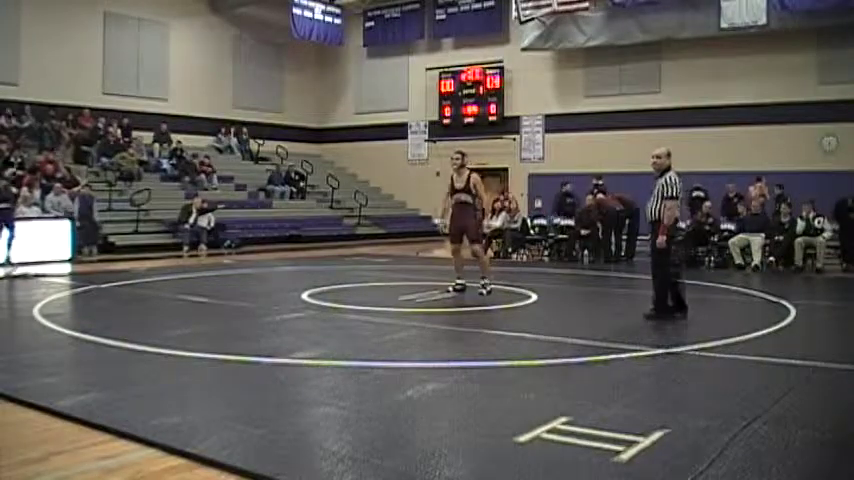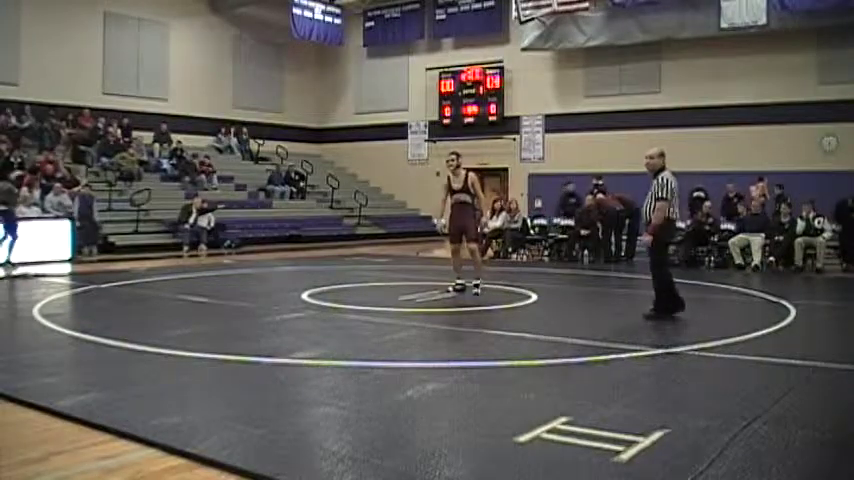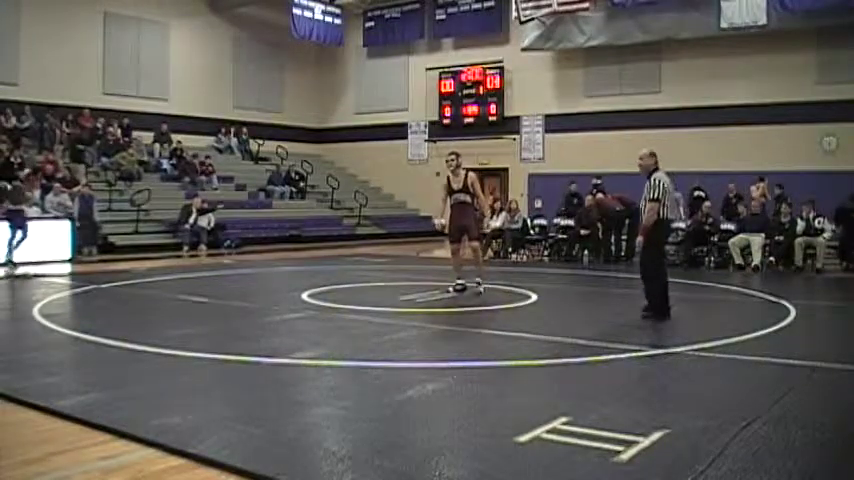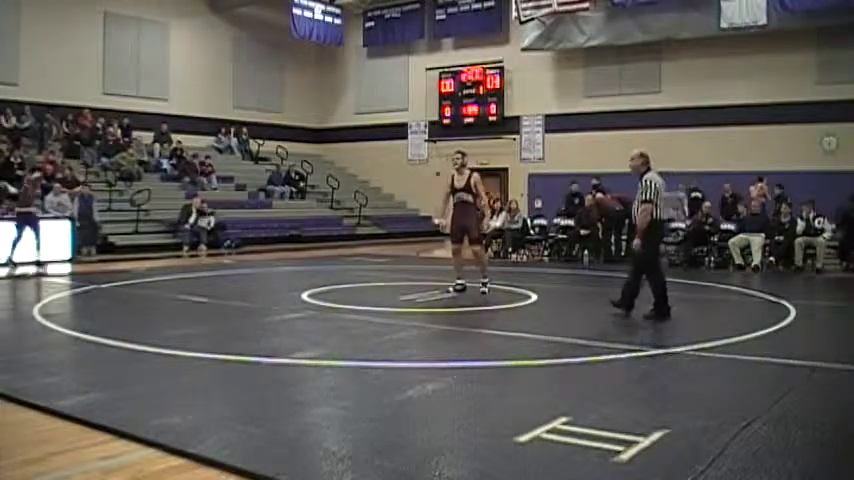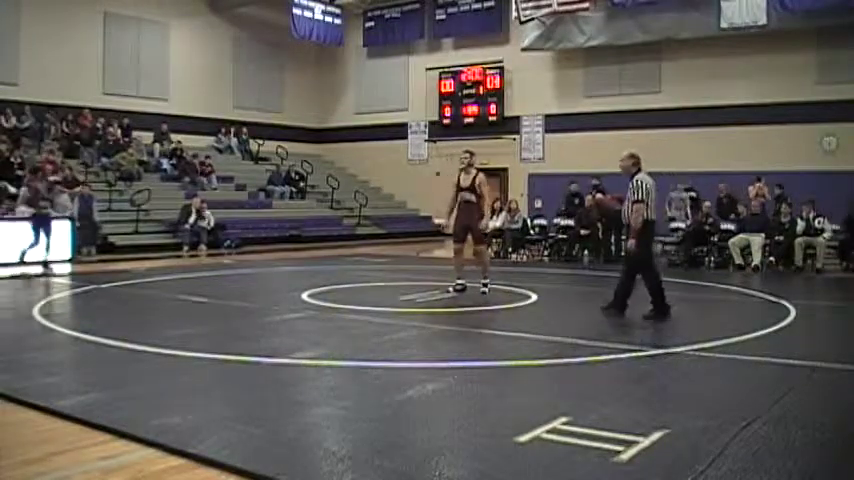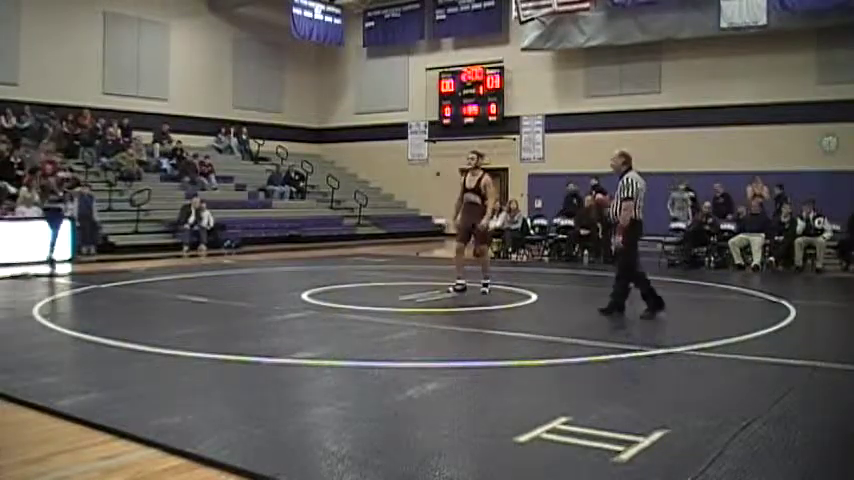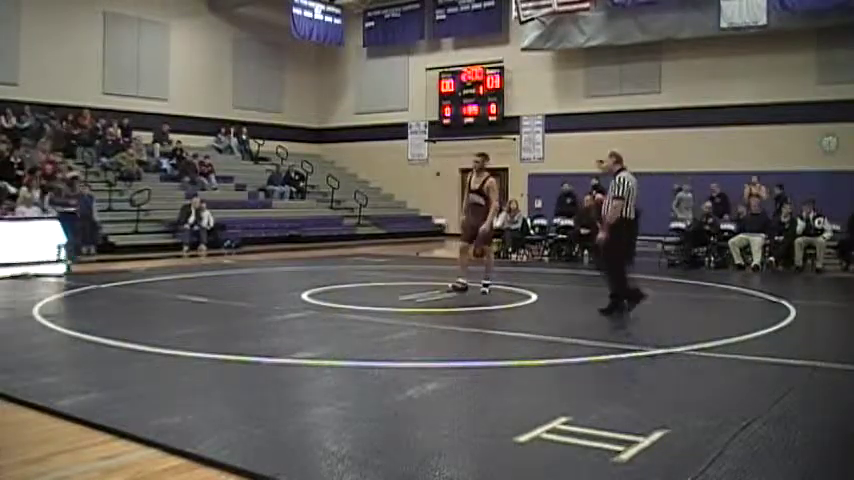
dt=0.2s
person 1, frame 1
left shoulder: (669, 179)
right shoulder: (662, 178)
left elbow: (671, 208)
left wrist: (663, 233)
left hip: (663, 229)
right hip: (661, 229)
left knee: (660, 270)
right knee: (668, 270)
left ankle: (661, 309)
right ankle: (679, 306)
person 1, frame 2
left shoulder: (663, 179)
right shoulder: (660, 178)
left elbow: (661, 209)
left wrist: (649, 232)
left hip: (659, 229)
right hip: (659, 228)
left knee: (659, 269)
right knee: (661, 268)
left ankle: (662, 308)
right ankle: (674, 302)
person 1, frame 3
left shoulder: (655, 180)
right shoulder: (657, 177)
left elbow: (652, 210)
left wrist: (642, 233)
left hip: (656, 228)
right hip: (656, 227)
left knee: (655, 268)
right knee: (648, 266)
left ankle: (660, 309)
right ankle: (654, 303)
person 1, frame 4
left shoulder: (648, 180)
right shoulder: (652, 178)
left elbow: (646, 211)
left wrist: (639, 236)
left hip: (649, 229)
right hip: (650, 228)
left knee: (652, 270)
right knee: (637, 267)
left ankle: (662, 309)
right ankle: (626, 301)
person 1, frame 5
left shoulder: (638, 181)
right shoulder: (641, 179)
left elbow: (638, 211)
left wrist: (633, 237)
left hip: (640, 230)
right hip: (641, 229)
left knee: (648, 270)
right knee: (629, 268)
left ankle: (661, 308)
right ankle: (618, 303)
person 1, frame 6
left shoulder: (628, 179)
right shoulder: (630, 178)
left elbow: (627, 209)
left wrist: (620, 234)
left hip: (628, 228)
right hip: (629, 228)
left knee: (629, 269)
right knee: (623, 268)
left ankle: (654, 303)
right ankle: (616, 304)
person 1, frame 7
left shoulder: (620, 178)
right shoulder: (627, 177)
left elbow: (617, 207)
left wrist: (604, 229)
left hip: (618, 227)
right hip: (624, 226)
left knee: (609, 265)
right knee: (617, 266)
left ankle: (631, 294)
right ankle: (617, 303)
person 2, frame 1
left shoulder: (473, 177)
right shoulder: (452, 178)
left elbow: (483, 197)
right elbow: (446, 199)
right wrist: (442, 218)
left hip: (470, 215)
right hip: (455, 216)
left knee: (476, 249)
right knee: (455, 249)
left ankle: (485, 281)
right ankle: (460, 282)
person 2, frame 2
left shoulder: (470, 176)
right shoulder: (447, 180)
left elbow: (480, 196)
right elbow: (444, 200)
left wrist: (485, 215)
right wrist: (440, 219)
left hip: (469, 214)
right hip: (454, 216)
left knee: (473, 248)
right knee: (454, 249)
left ankle: (477, 281)
right ankle: (459, 282)
person 2, frame 3
left shoulder: (470, 176)
right shoulder: (447, 180)
left elbow: (480, 196)
right elbow: (444, 200)
left wrist: (486, 215)
right wrist: (440, 218)
left hip: (470, 214)
right hip: (454, 216)
left knee: (475, 246)
right knee: (454, 249)
left ankle: (479, 279)
right ankle: (459, 282)
person 2, frame 4
left shoulder: (474, 177)
right shoulder: (452, 179)
left elbow: (483, 198)
right elbow: (445, 199)
left wrist: (486, 216)
right wrist: (440, 217)
left hip: (472, 215)
right hip: (457, 216)
left knee: (476, 249)
right knee: (456, 249)
left ankle: (485, 279)
right ankle: (460, 282)
person 2, frame 5
left shoulder: (480, 177)
right shoulder: (458, 177)
left elbow: (486, 199)
right elbow: (453, 199)
left wrist: (485, 218)
right wrist: (448, 218)
left hip: (476, 216)
right hip: (461, 215)
left knee: (480, 249)
right knee: (457, 249)
left ankle: (485, 281)
right ankle: (460, 282)
person 2, frame 6
left shoulder: (485, 179)
right shoulder: (465, 177)
left elbow: (491, 200)
left wrist: (486, 218)
right wrist: (455, 217)
left hip: (479, 217)
right hip: (465, 216)
left knee: (483, 250)
right knee: (459, 248)
left ankle: (486, 282)
right ankle: (460, 282)
person 2, frame 7
left shoulder: (490, 181)
right shoulder: (470, 177)
left elbow: (495, 204)
left wrist: (487, 223)
right wrist: (463, 214)
left hip: (484, 218)
right hip: (470, 217)
left knee: (486, 250)
right knee: (463, 248)
left ankle: (486, 282)
right ankle: (462, 282)
